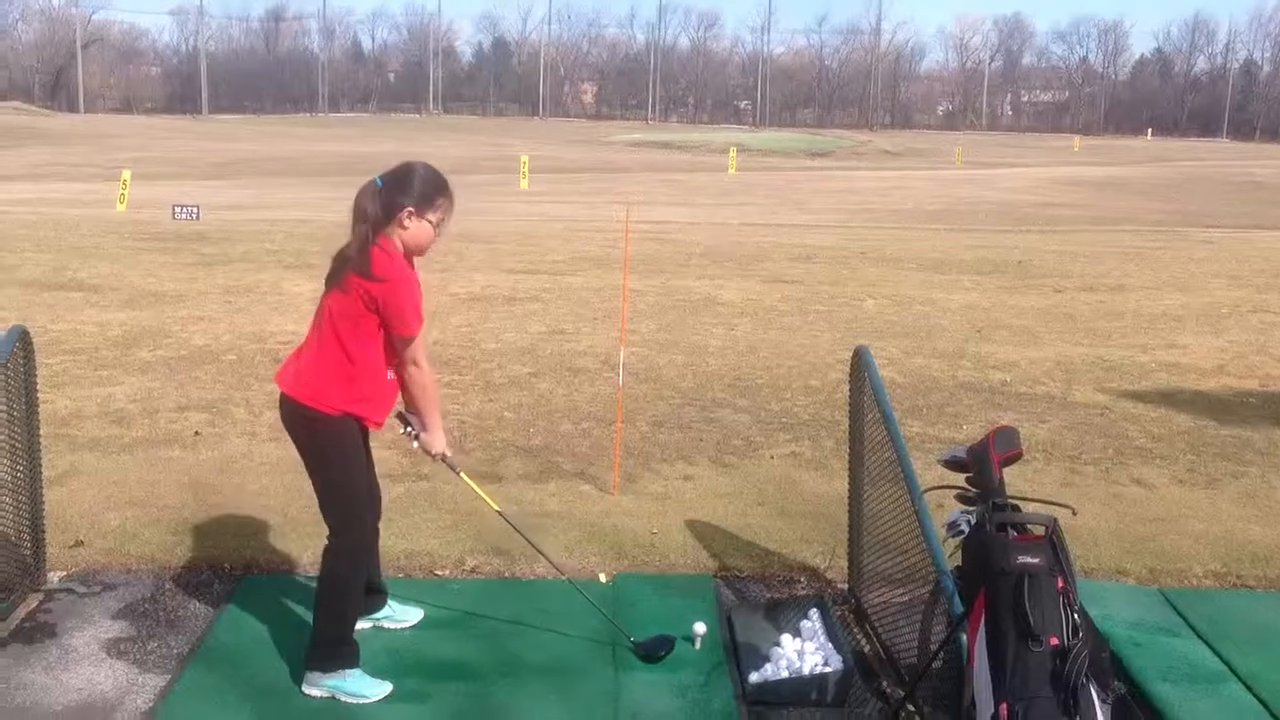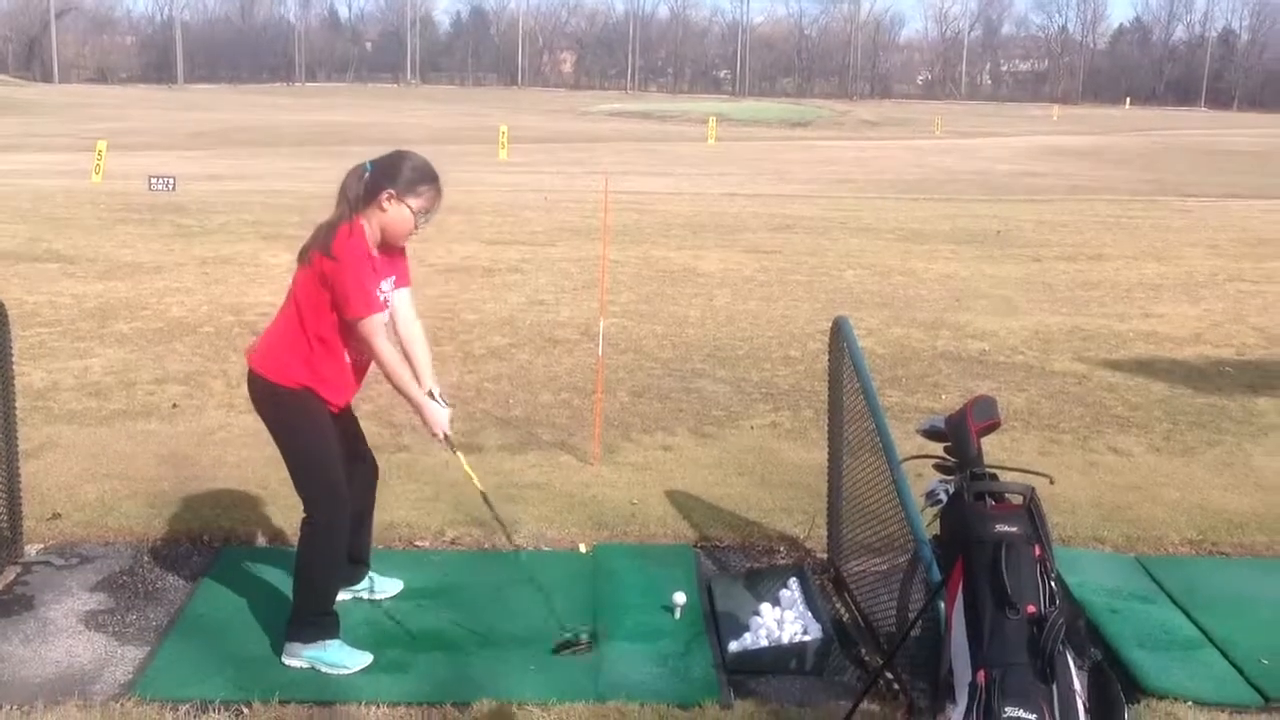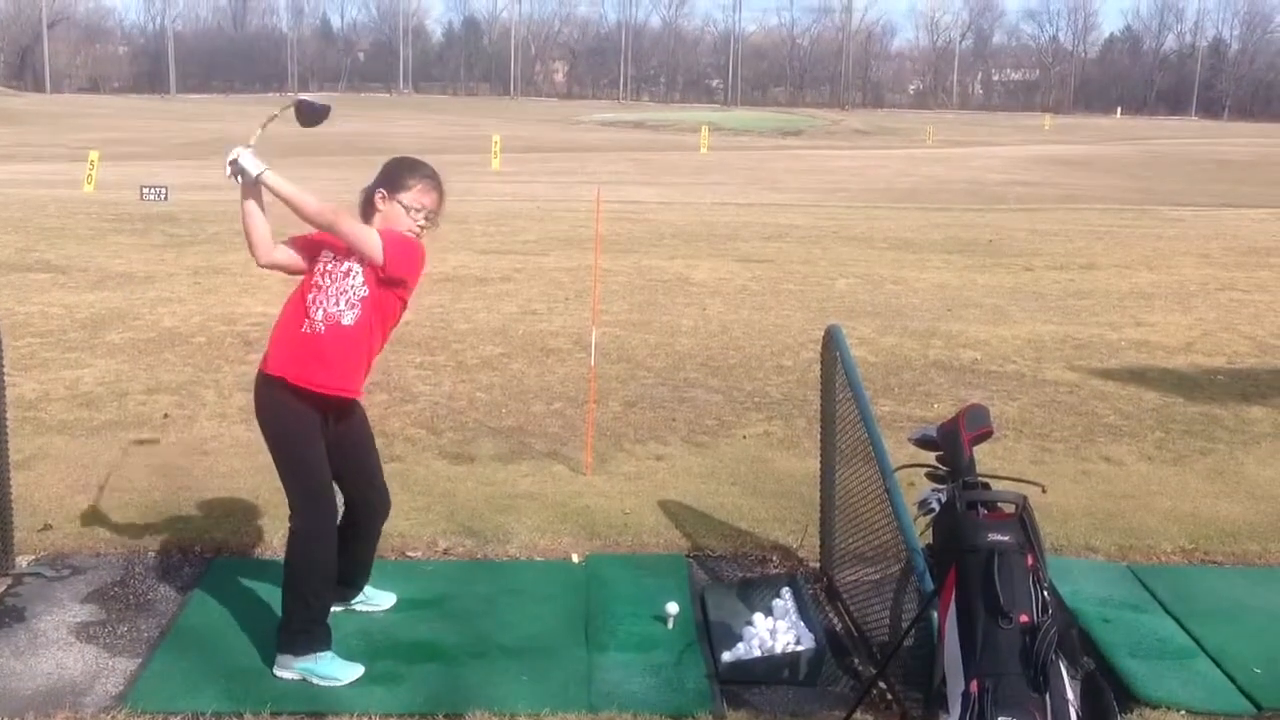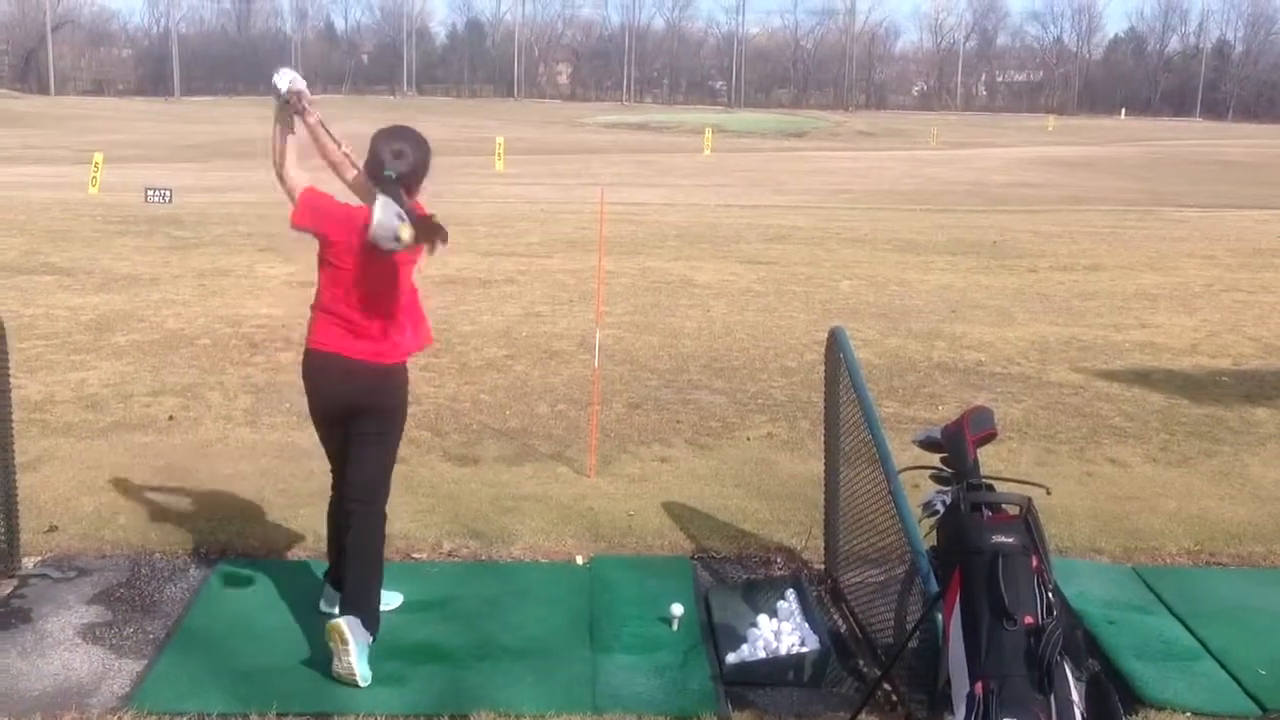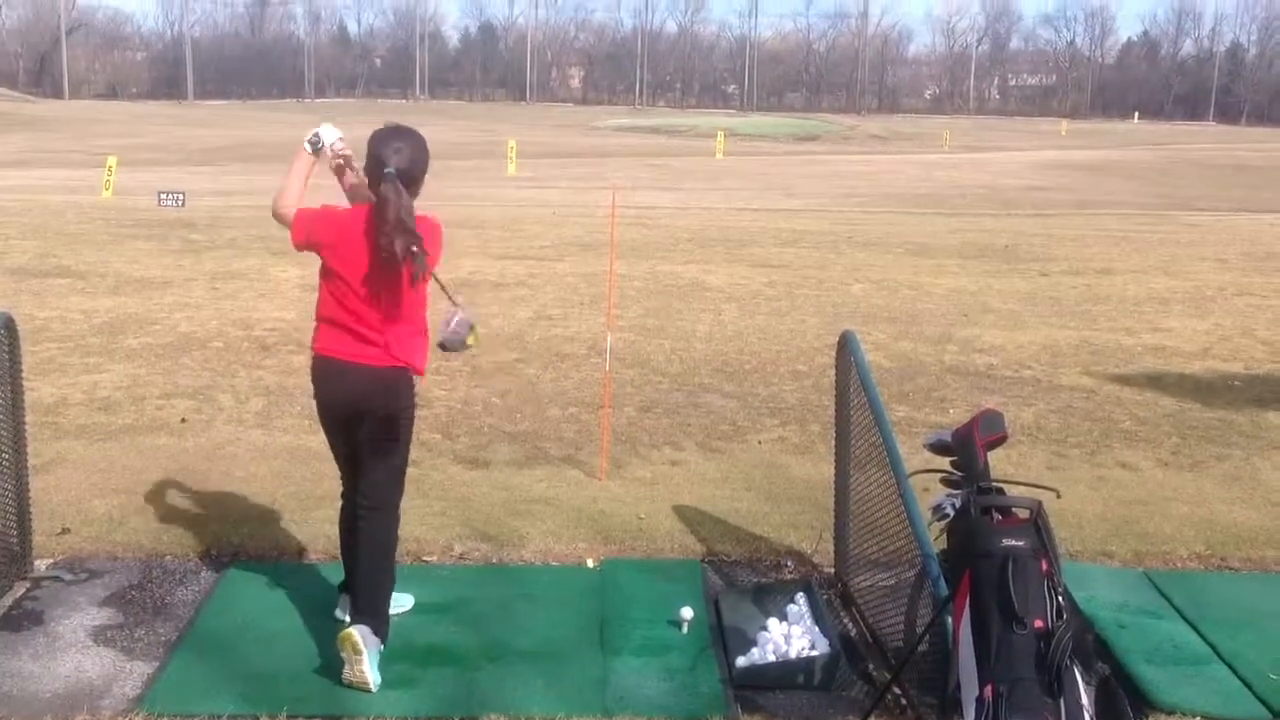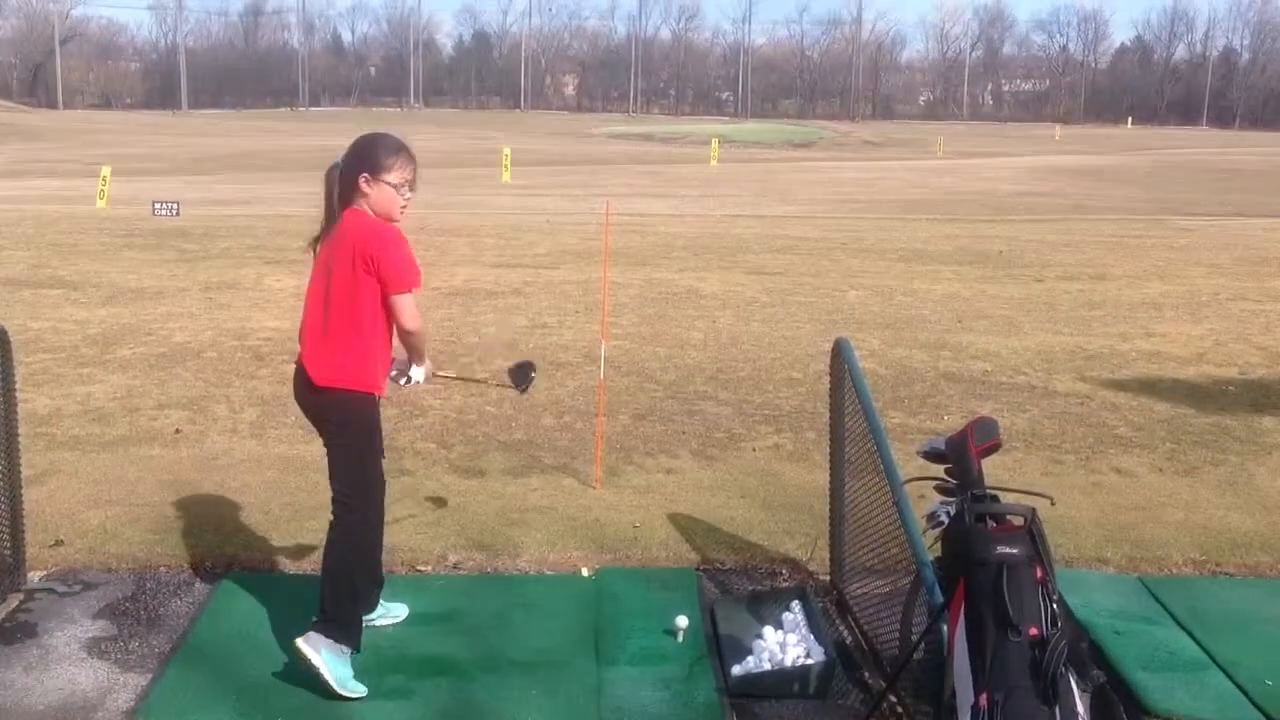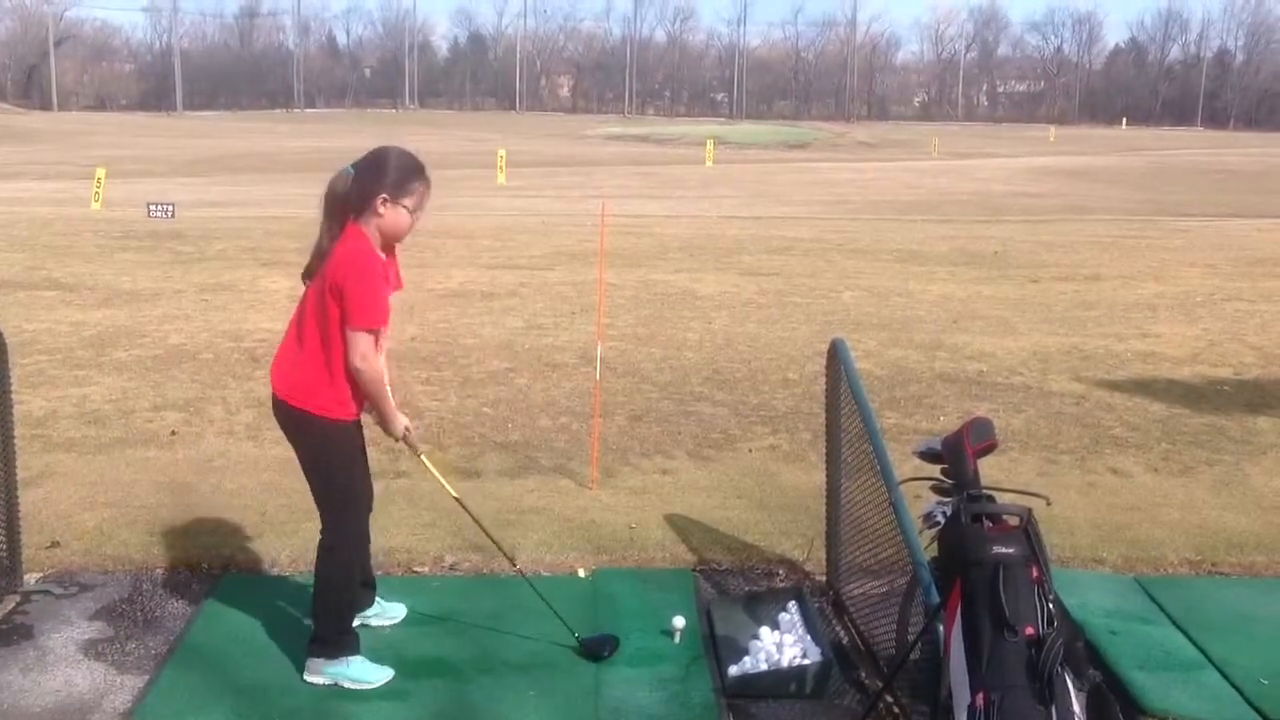
dt=0.7s
person 1, frame 1
left shoulder: (373, 256)
right shoulder: (393, 273)
left elbow: (395, 356)
right elbow: (415, 361)
left wrist: (417, 414)
right wrist: (433, 428)
left hip: (331, 403)
right hip: (324, 411)
left knee: (364, 507)
right knee: (351, 528)
left ankle: (367, 603)
right ankle: (327, 666)
person 1, frame 2
left shoulder: (391, 253)
right shoulder: (343, 247)
left elbow: (405, 318)
right elbow: (374, 339)
left wrist: (432, 388)
right wrist: (423, 401)
left hip: (327, 386)
right hip: (285, 384)
left knee: (360, 473)
right knee: (330, 500)
left ankle: (349, 573)
right ankle: (308, 636)
person 1, frame 3
left shoulder: (408, 256)
right shoulder: (326, 245)
left elbow: (337, 222)
right elbow: (266, 254)
left wrist: (265, 174)
right wrist: (250, 190)
left hip: (338, 400)
right hip: (285, 391)
left knee: (371, 500)
right knee: (316, 512)
left ankle: (346, 587)
right ankle: (300, 648)
person 1, frame 4
left shoulder: (335, 219)
right shoulder: (414, 223)
left elbow: (286, 173)
right elbow: (359, 184)
left wrist: (288, 120)
right wrist: (315, 120)
left hip: (324, 369)
right hip: (381, 379)
left knee: (346, 485)
right knee: (368, 497)
left ankle: (343, 589)
right ankle: (356, 618)
person 1, frame 5
left shoulder: (336, 227)
right shoulder: (427, 233)
left elbow: (284, 207)
left wrist: (312, 149)
right wrist: (351, 178)
left hip: (333, 374)
right hip: (389, 383)
left knee: (356, 492)
right knee: (379, 504)
left ankle: (359, 594)
right ankle: (366, 623)
person 1, frame 6
left shoulder: (340, 233)
right shoulder: (382, 237)
right elbow: (408, 321)
left wrist: (391, 361)
right wrist: (420, 361)
left hip: (319, 379)
right hip: (345, 389)
left knee: (362, 496)
right knee: (359, 507)
left ankle: (361, 601)
right ankle: (330, 634)
person 1, frame 7
left shoulder: (369, 248)
right shoulder: (362, 263)
left elbow: (369, 343)
right elbow: (360, 360)
left wrist: (387, 402)
right wrist: (389, 416)
left hip: (327, 398)
right hip: (316, 406)
left knee: (356, 503)
right knee: (344, 520)
left ankle: (358, 600)
right ankle: (330, 653)
